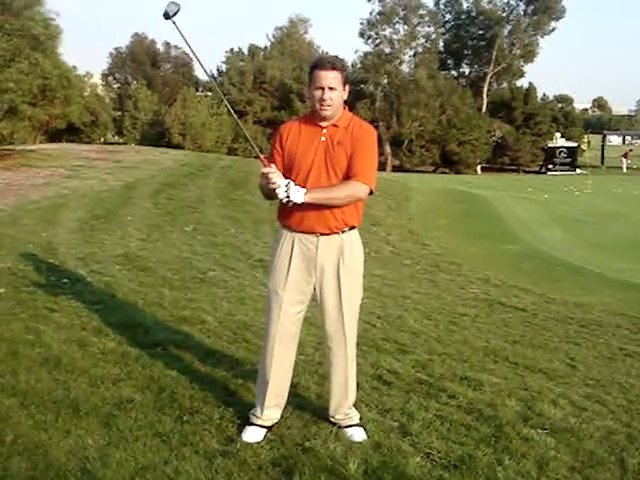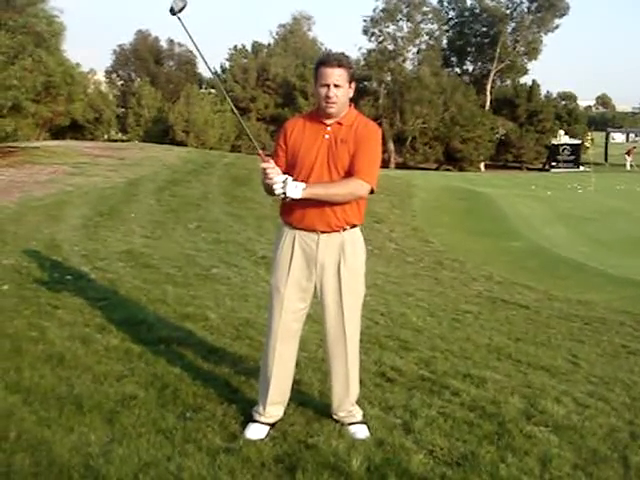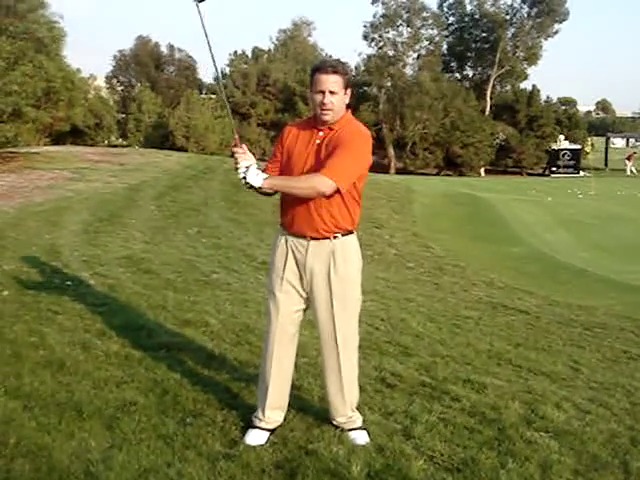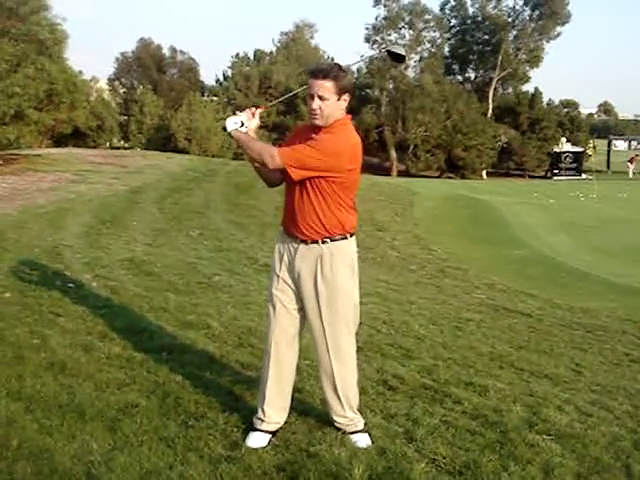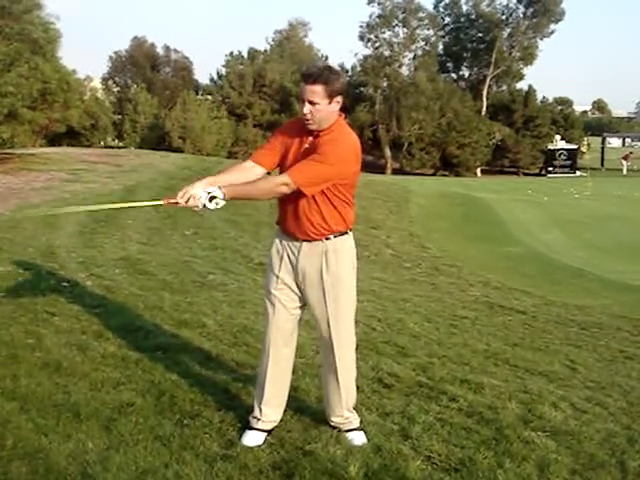
dt=0.5s
person 1, frame 1
left shoulder: (362, 132)
right shoulder: (288, 131)
left elbow: (359, 189)
right elbow: (268, 190)
left wrist: (300, 194)
right wrist: (272, 184)
left hip: (340, 245)
right hip: (293, 242)
left knee: (342, 330)
right knee: (280, 326)
left ankle: (343, 411)
right ankle: (265, 412)
person 1, frame 2
left shoulder: (367, 131)
right shoulder: (293, 127)
left elbow: (359, 187)
right elbow: (275, 186)
left wrist: (299, 188)
right wrist: (272, 179)
left hip: (342, 243)
right hip: (295, 240)
left knee: (344, 328)
right knee: (282, 324)
left ankle: (346, 409)
right ankle: (268, 409)
person 1, frame 3
left shoulder: (357, 136)
right shoulder: (291, 132)
left elbow: (323, 184)
right elbow: (272, 181)
left wrist: (264, 179)
right wrist: (251, 168)
left hip: (336, 250)
right hip: (290, 245)
left knee: (340, 334)
right knee: (280, 329)
left ankle: (346, 415)
right ankle: (267, 415)
person 1, frame 4
left shoulder: (342, 143)
right shoulder: (303, 132)
left elbow: (275, 159)
right elbow: (273, 177)
left wrist: (237, 132)
right wrist: (249, 135)
left hip: (330, 254)
right hip: (289, 246)
left knee: (336, 338)
right knee: (281, 333)
left ankle: (348, 419)
right ankle: (268, 418)
person 1, frame 5
left shoulder: (343, 145)
right shoulder: (290, 130)
left elbow: (282, 185)
right elbow: (255, 167)
left wrist: (221, 193)
right wrist: (203, 183)
left hip: (330, 251)
right hip: (286, 245)
left knee: (337, 334)
right knee: (278, 330)
left ankle: (344, 416)
right ankle: (264, 417)
